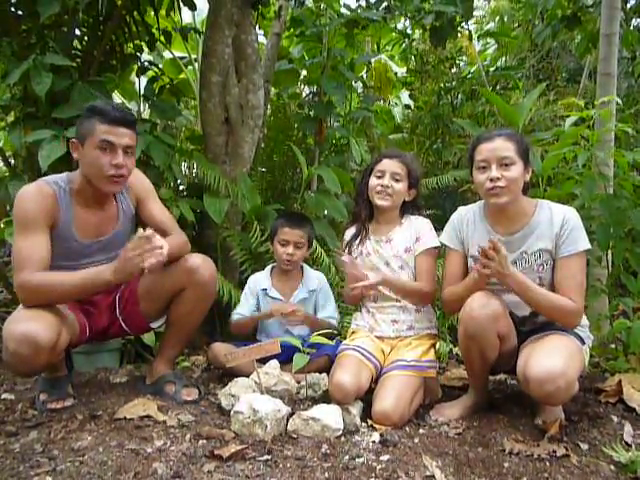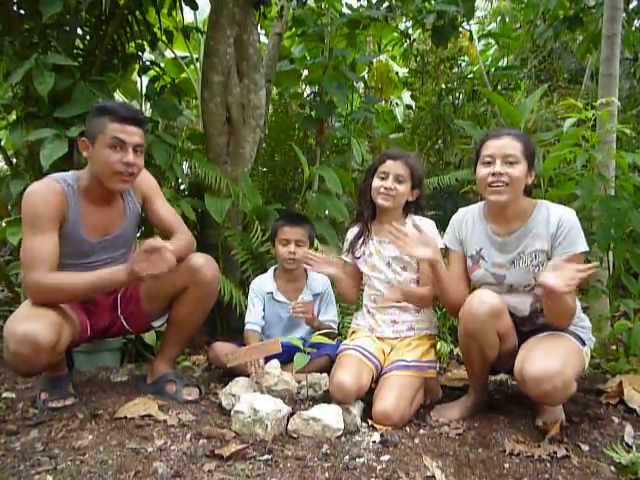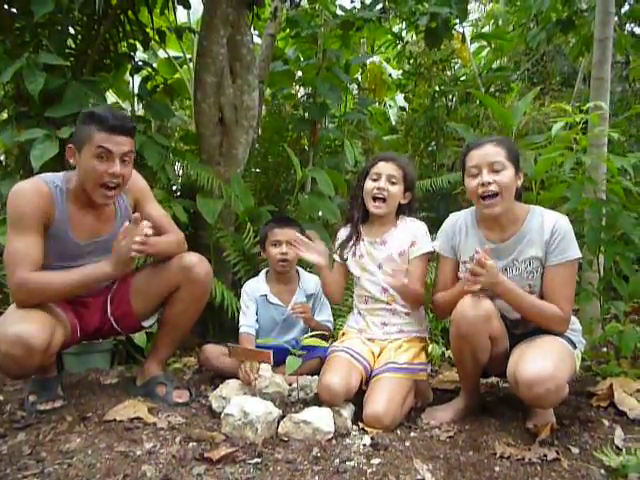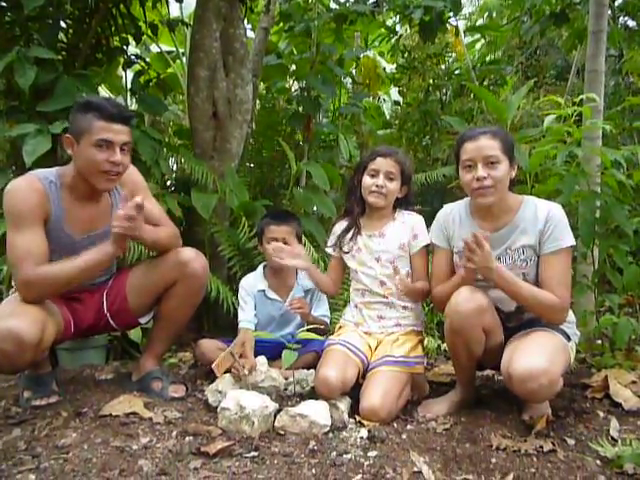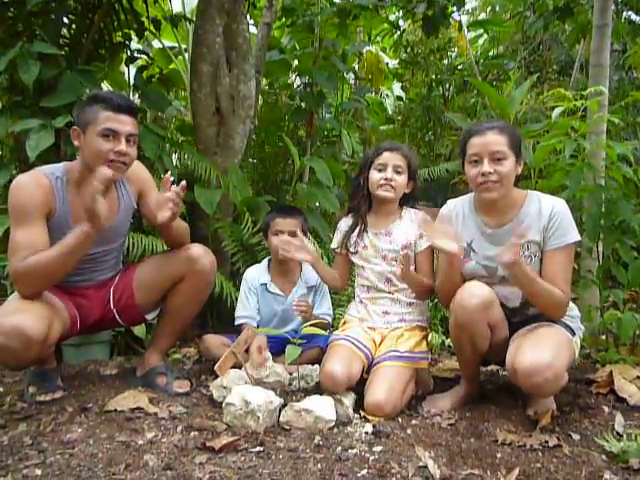
dt=0.5s
person 1, frame 1
left shoulder: (134, 183)
right shoulder: (37, 197)
left elbow: (181, 243)
right elbow: (27, 288)
left wrist: (160, 249)
right wrist: (111, 272)
left hip: (122, 300)
right hip: (63, 306)
left knee: (201, 269)
right knee: (25, 342)
left ankle: (160, 370)
right ankle: (56, 371)
person 1, frame 2
left shoulder: (140, 183)
right shoulder: (46, 195)
left elbow: (185, 238)
right elbow: (37, 287)
left wrist: (169, 253)
right wrist: (126, 272)
left hip: (124, 300)
right hip: (67, 305)
left knee: (203, 269)
right knee: (25, 343)
left ankle: (161, 369)
right ankle: (57, 370)
person 1, frame 3
left shoulder: (132, 185)
right shoulder: (32, 194)
left elbow: (178, 241)
left wrist: (147, 245)
right wrist: (111, 267)
left hip: (113, 300)
right hip: (55, 306)
left knee: (196, 268)
left ankle: (152, 370)
right ankle: (46, 373)
person 1, frame 4
left shoulder: (127, 178)
right shoulder: (27, 191)
left elbow: (173, 239)
right elbow: (28, 285)
left wrist: (144, 233)
right wrist: (111, 247)
left hip: (108, 295)
right hip: (50, 300)
left knee: (192, 264)
left ankle: (147, 366)
right ankle: (40, 369)
person 1, frame 5
left shoulder: (134, 175)
right shoulder: (33, 187)
left elbow: (181, 242)
left wrist: (167, 222)
right wrist: (88, 228)
left hip: (114, 290)
right hip: (57, 297)
left knee: (200, 260)
left ankle: (152, 361)
right ankle: (45, 364)
person 2, frame 1
left shoulder: (562, 220)
right shoulder: (463, 220)
left elbow: (572, 314)
right elbow: (449, 302)
left wrist: (508, 274)
right wrist: (480, 276)
left hip: (553, 329)
right hip: (491, 336)
left knee: (546, 379)
right knee: (479, 306)
left ankle: (550, 398)
right ankle: (476, 393)
person 2, frame 2
left shoulder: (560, 221)
right shoulder: (463, 221)
left elbow: (563, 319)
right elbow: (456, 306)
left wrist: (554, 289)
right wrist: (434, 262)
left hip: (554, 330)
right hip: (492, 336)
left knee: (541, 378)
right knee: (481, 304)
left ankle: (550, 397)
right ankle: (476, 394)
person 2, frame 3
left shoulder: (553, 227)
right shoulder: (455, 226)
left elbow: (559, 320)
right elbow: (440, 306)
left wrist: (498, 283)
right wrist: (466, 287)
left hip: (546, 335)
right hip: (485, 340)
left knee: (536, 382)
right knee: (472, 307)
left ankle: (542, 400)
right ankle: (468, 397)
person 2, frame 4
left shoulder: (547, 216)
right shoulder: (449, 217)
left elbow: (558, 311)
right elbow: (439, 300)
left wrist: (494, 271)
right wrist: (467, 274)
left hip: (541, 326)
right hip: (479, 331)
left knee: (528, 377)
right knee: (465, 301)
left ankle: (538, 390)
right ankle: (464, 390)
person 2, frame 5
left shoulder: (551, 211)
right shoulder: (453, 212)
left elbow: (558, 308)
right elbow: (447, 299)
left wrist: (516, 268)
right wrist: (448, 257)
left hip: (545, 320)
right hip: (485, 327)
left knee: (534, 372)
right knee: (473, 297)
left ankle: (542, 386)
right ankle: (469, 385)
person 3, frame 1
left shoulder: (420, 228)
right shoulder: (355, 234)
left elbow: (427, 294)
right elbow: (352, 297)
left wrist: (384, 280)
right wrist: (358, 287)
left hip: (414, 334)
right hip: (368, 330)
left knee: (386, 414)
right knee: (342, 391)
left ankle: (420, 384)
right ankle: (387, 377)
person 3, frame 2
left shoulder: (423, 229)
right shoulder: (357, 234)
left elbow: (429, 295)
right elbow: (351, 294)
left wrist: (407, 291)
right wrist: (336, 274)
left hip: (412, 333)
right hip: (367, 330)
left knee: (387, 414)
right knee: (343, 390)
left ankle: (421, 382)
right ankle: (379, 377)
person 3, frame 3
left shoulder: (414, 231)
right shoulder: (348, 235)
left elbow: (418, 298)
right elbow: (336, 295)
left wrist: (405, 287)
right wrist: (323, 266)
left hip: (403, 335)
right hip: (359, 331)
left knee: (377, 417)
right knee: (331, 390)
left ankle: (411, 386)
right ankle: (381, 381)
person 3, frame 4
left shoulder: (412, 224)
right shoulder: (344, 229)
left elbow: (424, 290)
right elbow: (333, 285)
left wrist: (409, 288)
right wrist: (307, 266)
left hip: (400, 329)
right hip: (356, 324)
left knee: (375, 410)
right knee: (328, 385)
left ankle: (406, 377)
right ankle: (377, 373)
person 3, frame 5
left shoulder: (417, 223)
right shoulder: (350, 225)
left elbow: (427, 290)
right elbow: (340, 281)
left wrist: (410, 277)
right wrist: (313, 259)
left hip: (405, 325)
right hip: (360, 320)
left knee: (378, 405)
right knee: (333, 378)
left ankle: (410, 374)
right ankle: (374, 368)
person 4, frame 1
left shoulder: (317, 281)
right shoulder: (256, 281)
left elbow: (330, 329)
right elbow: (235, 327)
left wrist: (308, 319)
right wrist: (265, 314)
left hip: (306, 351)
left knee: (335, 349)
right knee: (216, 350)
person 4, frame 2
left shoulder: (321, 283)
right shoulder: (260, 285)
left elbow: (331, 334)
right elbow: (252, 327)
left wrist: (313, 322)
left hip: (307, 352)
left knee: (337, 350)
right knee: (217, 350)
person 4, frame 3
left shoulder: (313, 284)
right shoulder: (252, 288)
left elbow: (327, 333)
right elbow: (246, 331)
left wrist: (311, 322)
right wrist: (249, 360)
right knee: (208, 353)
right ankle: (282, 377)
person 4, frame 4
left shoulder: (310, 280)
right shoulder: (249, 283)
left elbow: (323, 328)
right elbow: (246, 327)
left wrist: (308, 318)
right wrist: (248, 358)
left hip: (296, 348)
right hip: (259, 348)
left knee: (325, 346)
right knee: (203, 348)
person 4, frame 5
left shoulder: (314, 275)
right shoulder: (253, 276)
left elbow: (326, 325)
right elbow: (247, 322)
left wrist: (310, 318)
right wrist: (256, 338)
left hip: (299, 344)
right hip: (262, 342)
left knee: (329, 342)
right knee: (208, 343)
